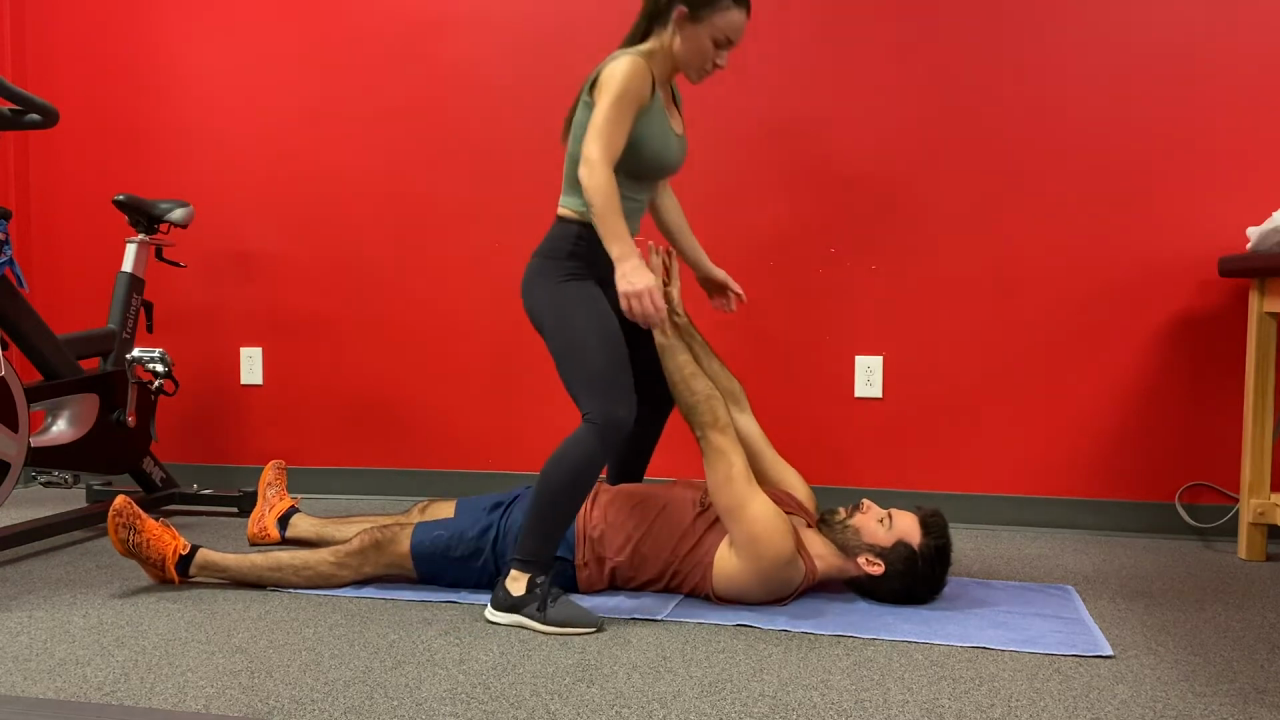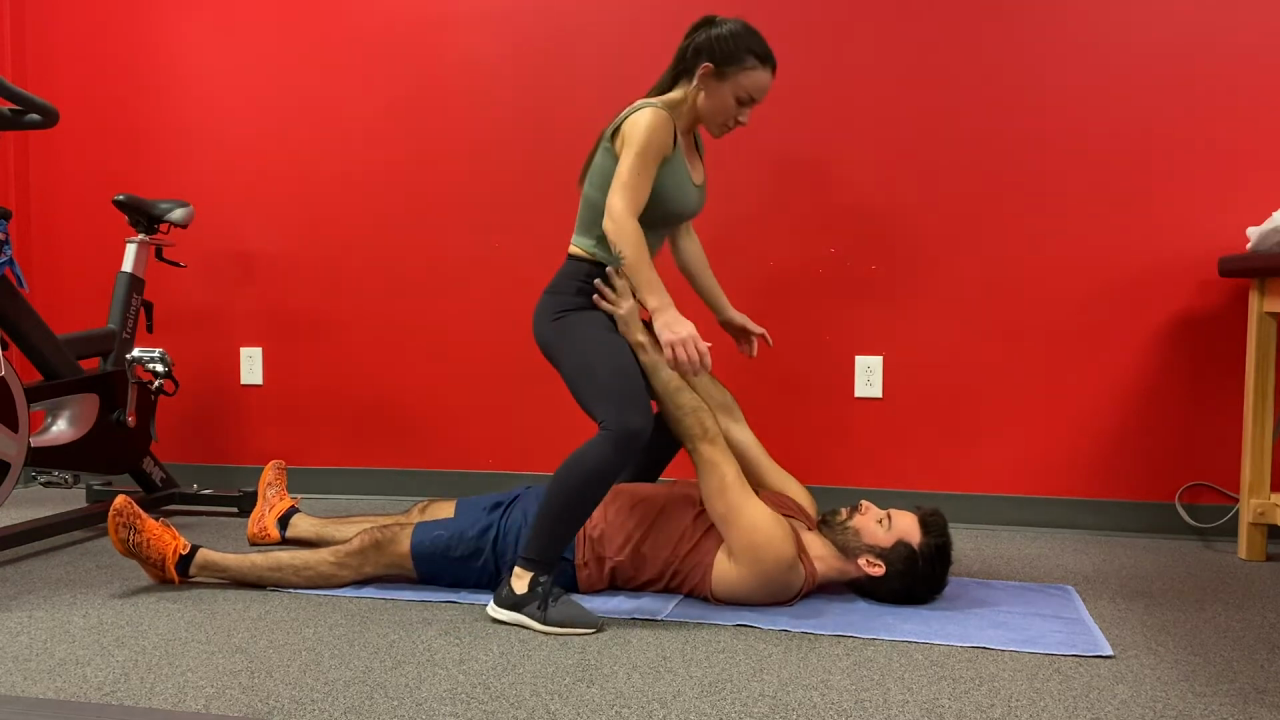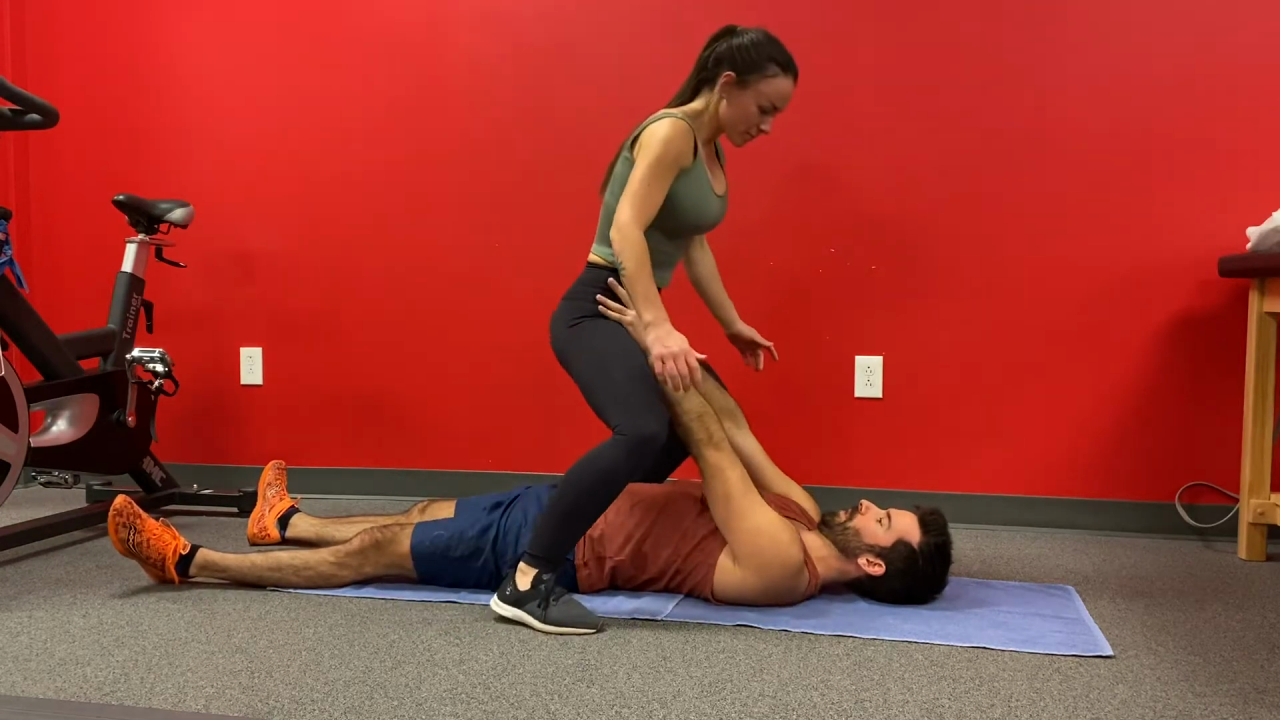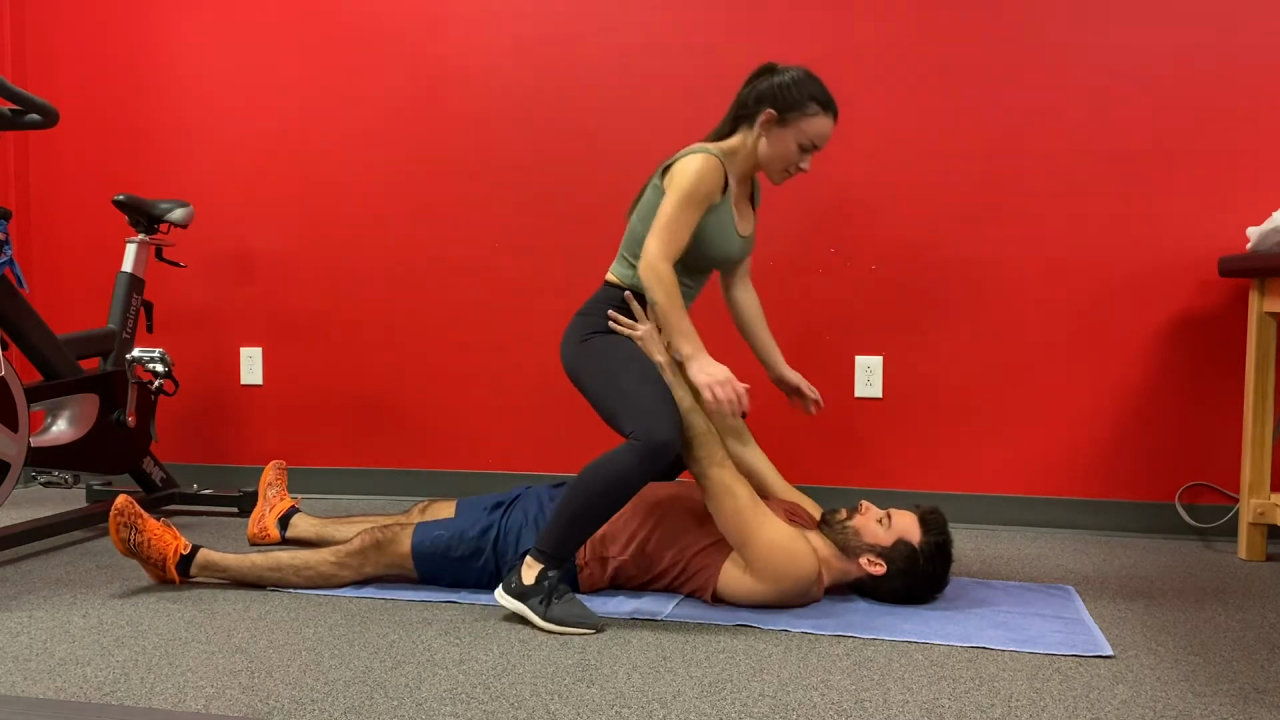
dt=0.3s
person 1, frame 1
left shoulder: (776, 560)
right shoulder: (801, 513)
left elbow: (715, 433)
right elbow: (739, 416)
left wrist: (659, 328)
right wrist: (680, 322)
left hip: (563, 548)
right hip: (580, 505)
left knee: (378, 554)
right knee: (421, 518)
left ankle: (190, 562)
right ankle: (285, 523)
person 1, frame 2
left shoulder: (774, 562)
right shoulder: (799, 515)
left elbow: (704, 442)
right elbow: (728, 425)
left wrist: (638, 341)
right wrist: (658, 329)
left hip: (562, 546)
left knee: (377, 552)
right knee: (423, 513)
left ankle: (189, 560)
right ankle: (284, 521)
person 1, frame 3
left shoulder: (782, 568)
right shoulder: (803, 517)
left elbow: (712, 449)
right elbow: (732, 431)
left hip: (561, 547)
left knee: (378, 552)
right knee: (421, 517)
left ankle: (189, 561)
right ankle: (284, 522)
person 1, frame 4
left shoulder: (792, 570)
right shoulder: (804, 520)
left elbow: (714, 474)
right elbow: (735, 445)
left wrist: (660, 364)
right wrist: (671, 348)
left hip: (564, 547)
left knee: (379, 553)
right knee: (421, 516)
left ankle: (188, 561)
right ankle: (284, 522)
person 2, frame 1
left shoulder: (665, 86)
right shoulder: (629, 69)
left elbow: (656, 191)
right elbow: (594, 167)
left wrist: (701, 265)
right wrist: (628, 263)
left hip: (600, 269)
right hip: (567, 267)
left knee: (660, 388)
right knee: (609, 416)
right ankle: (518, 587)
person 2, frame 2
left shoulder: (688, 137)
right shoulder: (651, 121)
left elbow: (680, 234)
right elbow: (620, 220)
left wrist: (725, 312)
right wrist: (664, 313)
right hip: (577, 301)
right knee: (627, 426)
right ankle: (522, 586)
person 2, frame 3
left shoulder: (708, 146)
right shoulder: (671, 132)
left elbow: (692, 243)
right elbow: (626, 230)
left wrist: (732, 324)
right wrist: (657, 327)
left hip: (630, 312)
right hip: (596, 310)
right knee: (643, 432)
right ankle: (527, 582)
person 2, frame 4
left shoulder: (748, 188)
right shoulder: (703, 167)
left elbow: (739, 286)
right elbow: (653, 267)
left wrist: (780, 370)
right wrist: (696, 360)
right hip: (602, 329)
left knee: (725, 413)
right knee: (657, 437)
right ankle: (530, 576)
